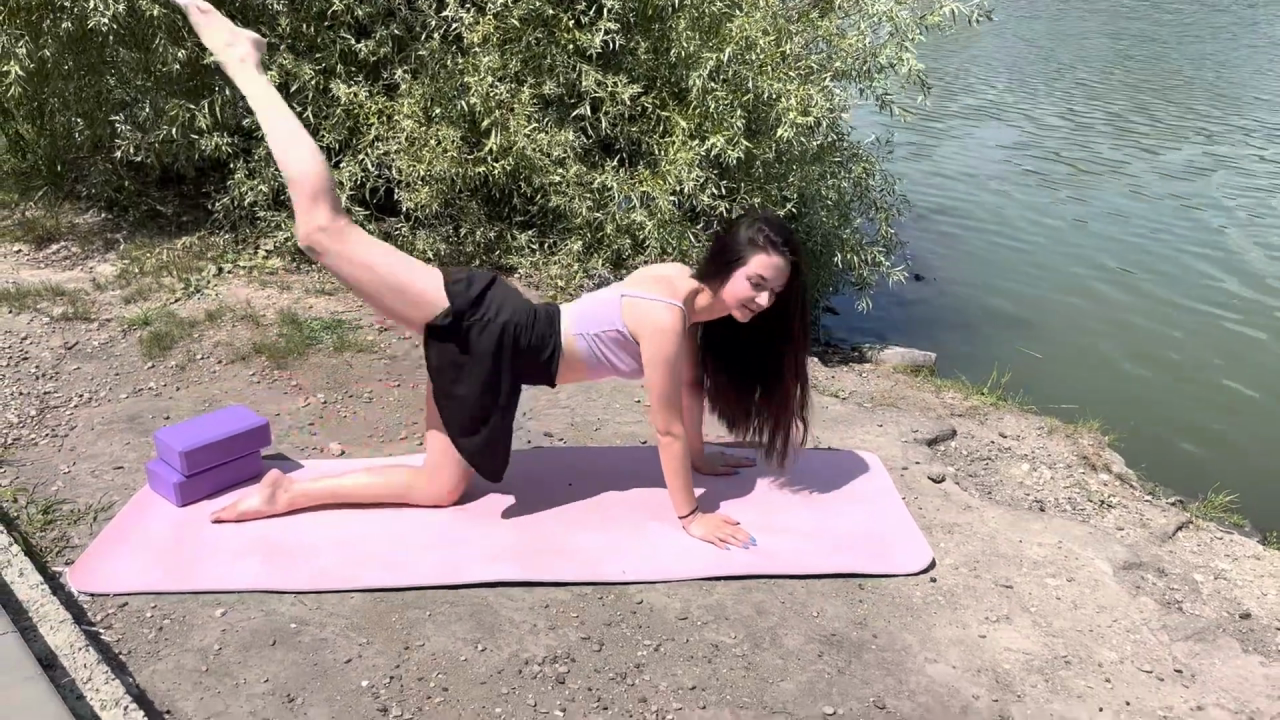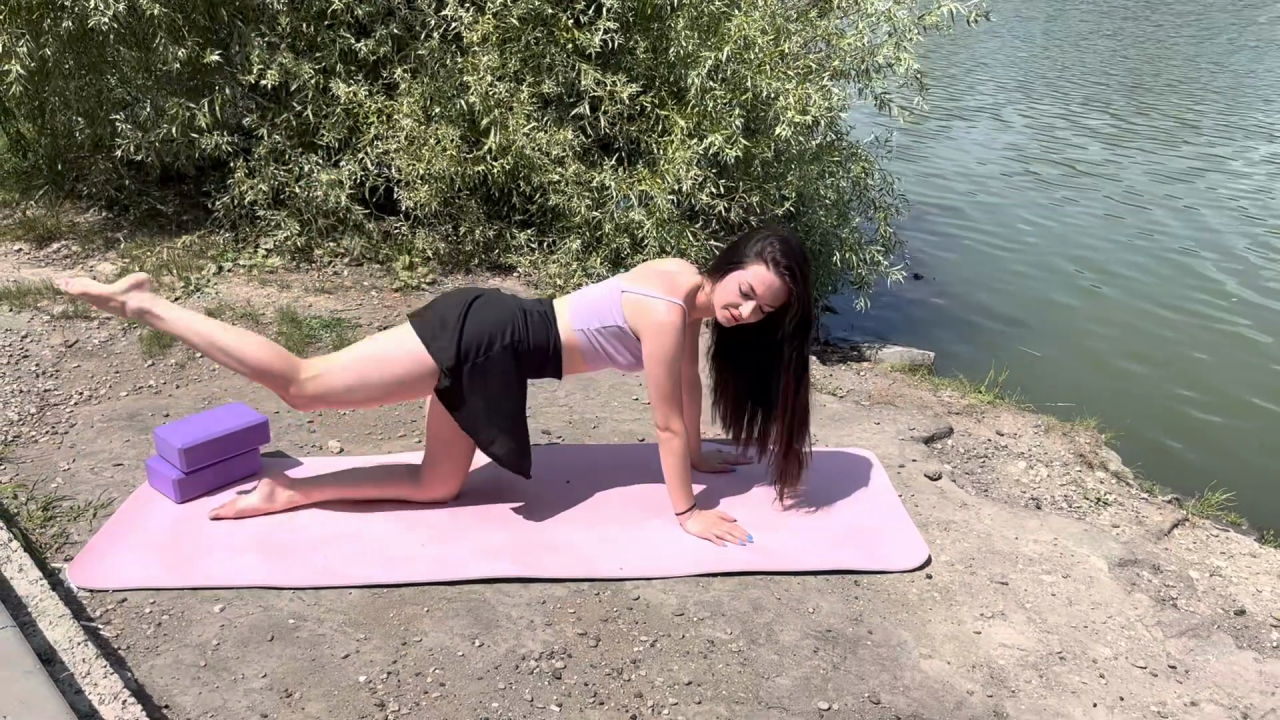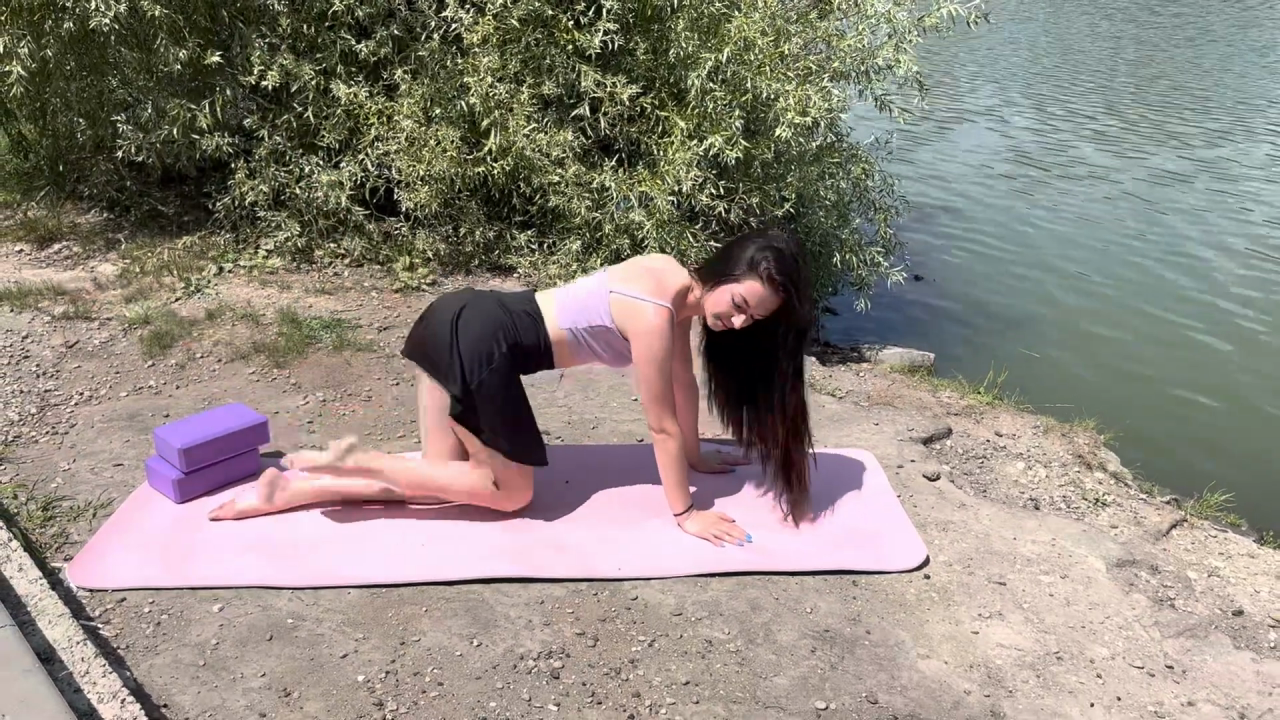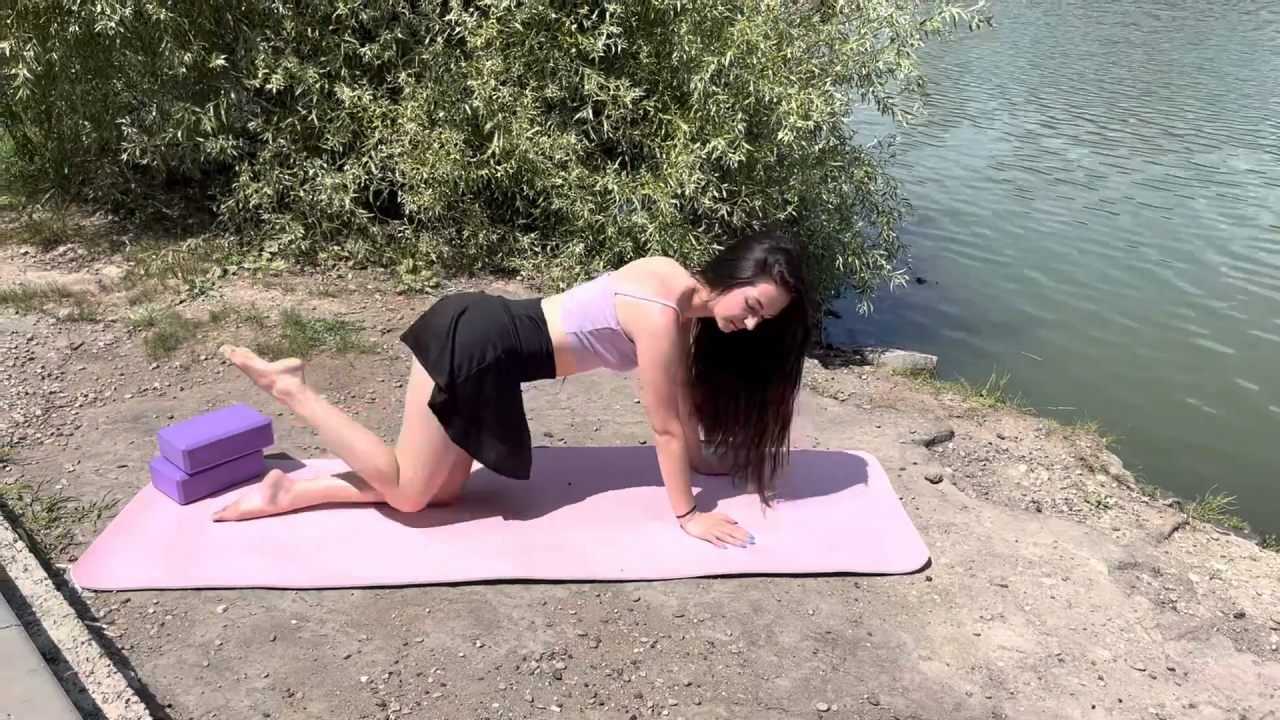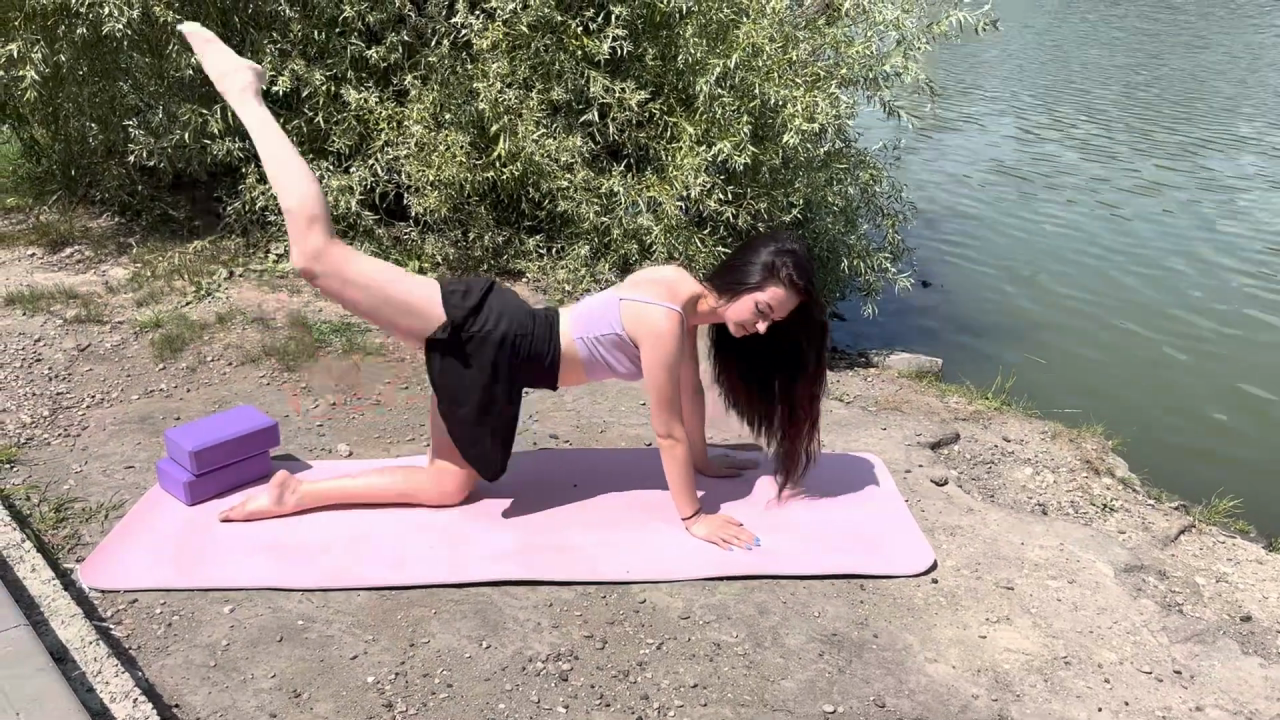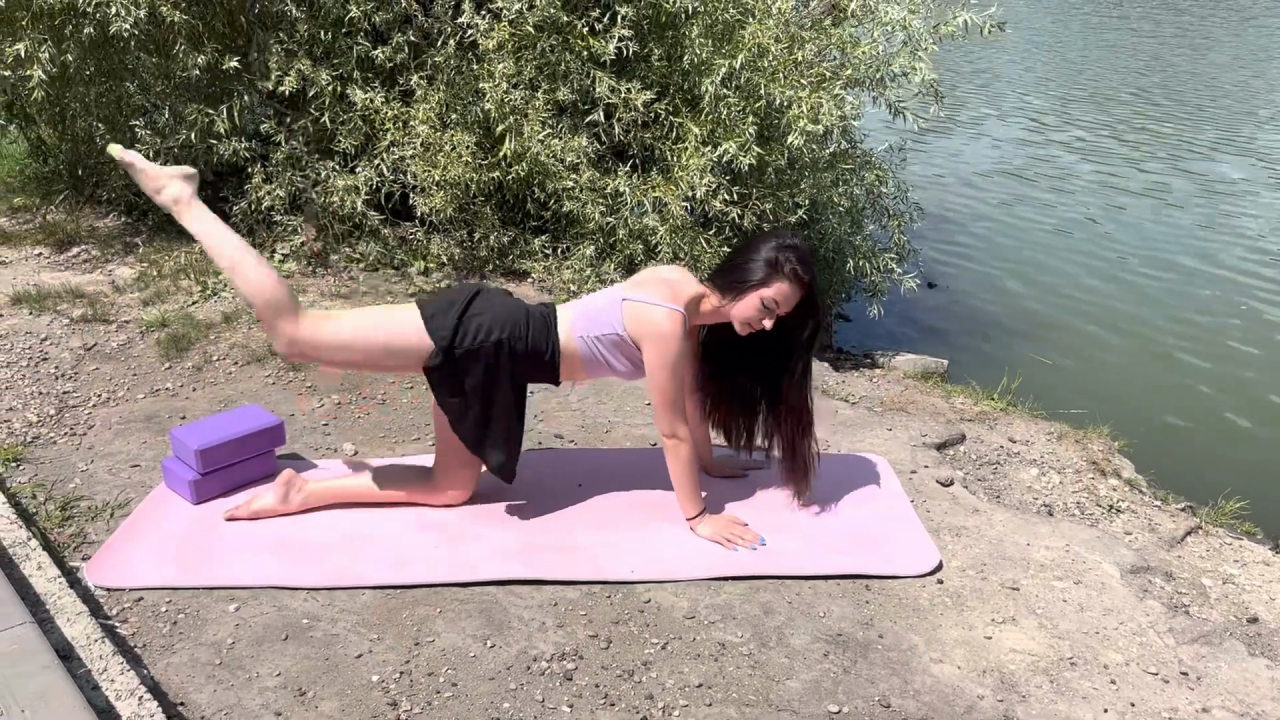
dt=0.4s
person 1, frame 1
left shoulder: (685, 294)
right shoulder: (665, 312)
left elbow: (688, 391)
right elbow: (666, 423)
left wrist: (696, 458)
right wrist: (687, 512)
left hip: (486, 357)
right hip: (478, 331)
left knee: (438, 489)
right knee: (321, 225)
left ankle: (286, 494)
right ankle: (244, 65)
person 1, frame 2
left shoulder: (686, 286)
right shoulder: (669, 310)
left elbow: (685, 387)
right elbow: (668, 422)
left wrist: (696, 458)
right wrist: (685, 510)
left hip: (492, 335)
right hip: (481, 339)
left knee: (437, 485)
right knee: (300, 382)
left ankle: (282, 491)
right ankle: (141, 302)
person 1, frame 3
left shoulder: (676, 279)
right shoulder: (654, 314)
left elbow: (682, 383)
right elbow: (661, 422)
left wrist: (694, 454)
right wrist: (684, 511)
left hip: (467, 322)
right hip: (476, 342)
left knee: (443, 474)
right knee: (510, 492)
left ankle: (286, 489)
right ankle: (356, 461)
person 1, frame 4
left shoulder: (677, 281)
right shoulder: (661, 314)
left elbow: (682, 388)
right elbow: (665, 425)
left wrist: (699, 456)
right wrist: (687, 513)
left hip: (483, 330)
right hip: (475, 345)
left knee: (440, 485)
right knee: (411, 494)
left ankle: (287, 490)
right ankle: (291, 386)
person 1, frame 5
left shoulder: (682, 289)
right shoulder: (666, 319)
left elbow: (685, 401)
right elbow: (669, 430)
left wrist: (702, 463)
right wrist: (690, 514)
left hip: (492, 355)
right hip: (483, 336)
left knee: (446, 487)
right knee: (315, 251)
left ankle: (293, 494)
right ankle: (243, 89)
person 1, frame 6
left shoulder: (694, 293)
right shoulder: (670, 320)
left elbow: (691, 401)
right elbow: (673, 428)
left wrist: (716, 461)
right wrist: (696, 513)
left hip: (496, 334)
right hip: (480, 332)
left knee: (450, 488)
right knee: (291, 327)
left ankle: (299, 492)
right ankle: (182, 198)
